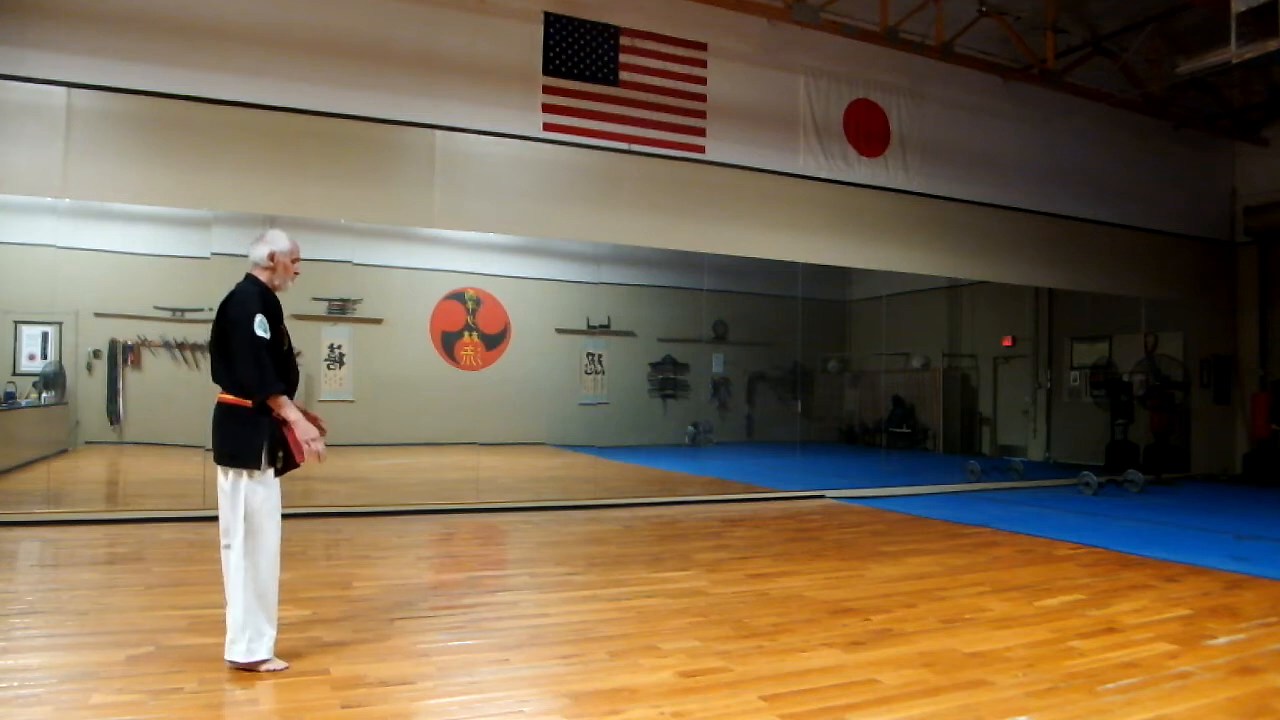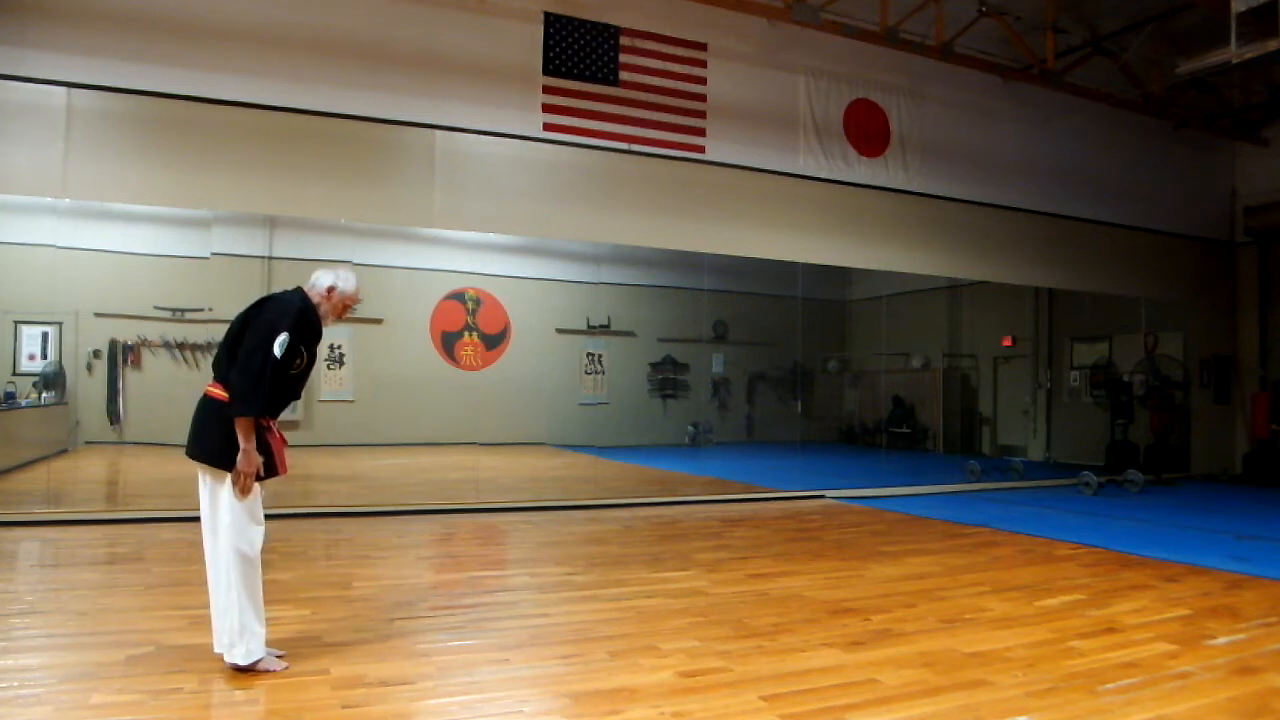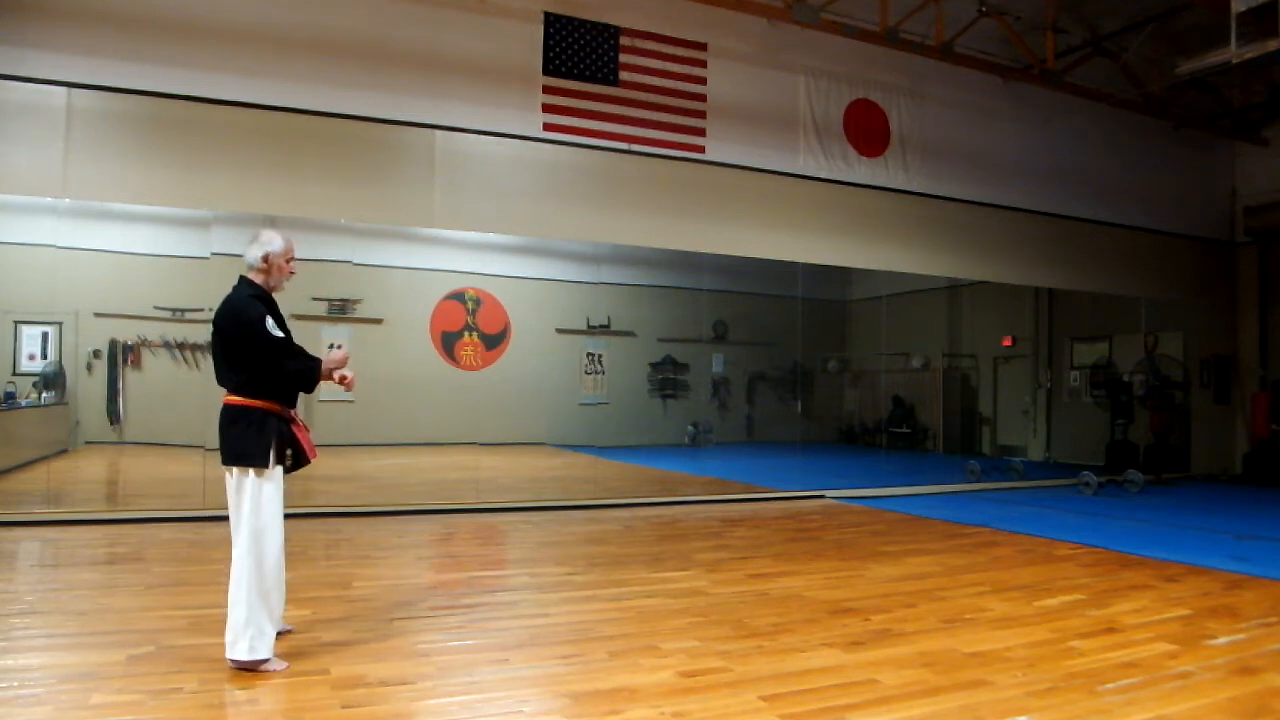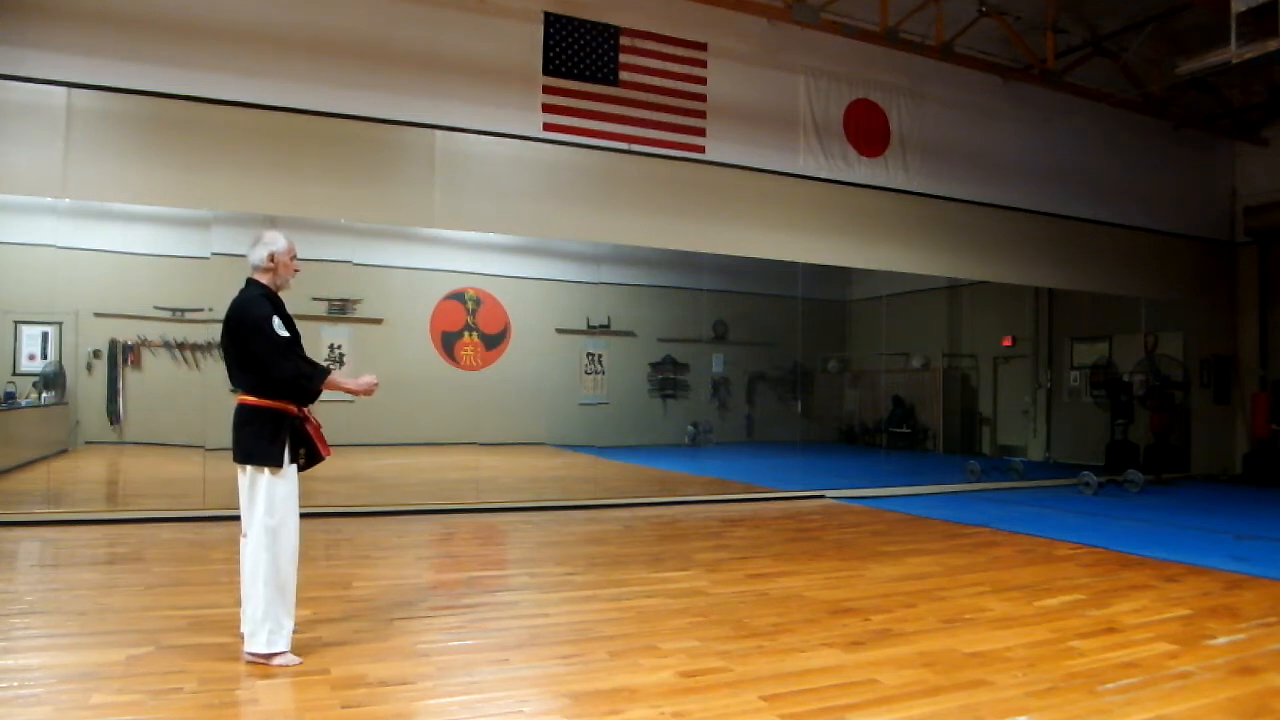
dt=1s
person 1, frame 1
left shoulder: (255, 300)
right shoulder: (250, 301)
right elbow: (258, 374)
left wrist: (294, 412)
right wrist: (296, 419)
left hip: (246, 426)
right hip: (249, 430)
left knee: (243, 531)
right knee: (256, 534)
left ankle: (245, 621)
right ankle: (249, 647)
person 1, frame 2
left shoulder: (298, 317)
right shoulder: (284, 313)
right elbow: (246, 381)
left wrist: (254, 443)
right wrist: (247, 449)
left hip: (228, 430)
right hip: (228, 431)
left knee: (234, 537)
right knee: (237, 538)
left ankle: (241, 640)
right ankle: (244, 648)
person 1, frame 3
left shoulder: (252, 302)
right shoulder: (246, 307)
left elbow: (281, 362)
right elbow: (285, 364)
left wrist: (329, 374)
right wrist: (330, 364)
left hip: (256, 426)
right hip: (253, 429)
left knee: (263, 529)
right knee: (256, 533)
left ankle: (264, 619)
right ankle: (247, 646)
person 1, frame 4
left shoulder: (257, 303)
right shoulder: (256, 307)
left elbow: (284, 367)
right elbow: (290, 368)
left wrist: (339, 381)
right wrist: (350, 384)
left hip: (264, 426)
right hip: (267, 429)
left knee: (263, 529)
right knee: (271, 530)
left ankle: (262, 626)
right ankle: (263, 640)
